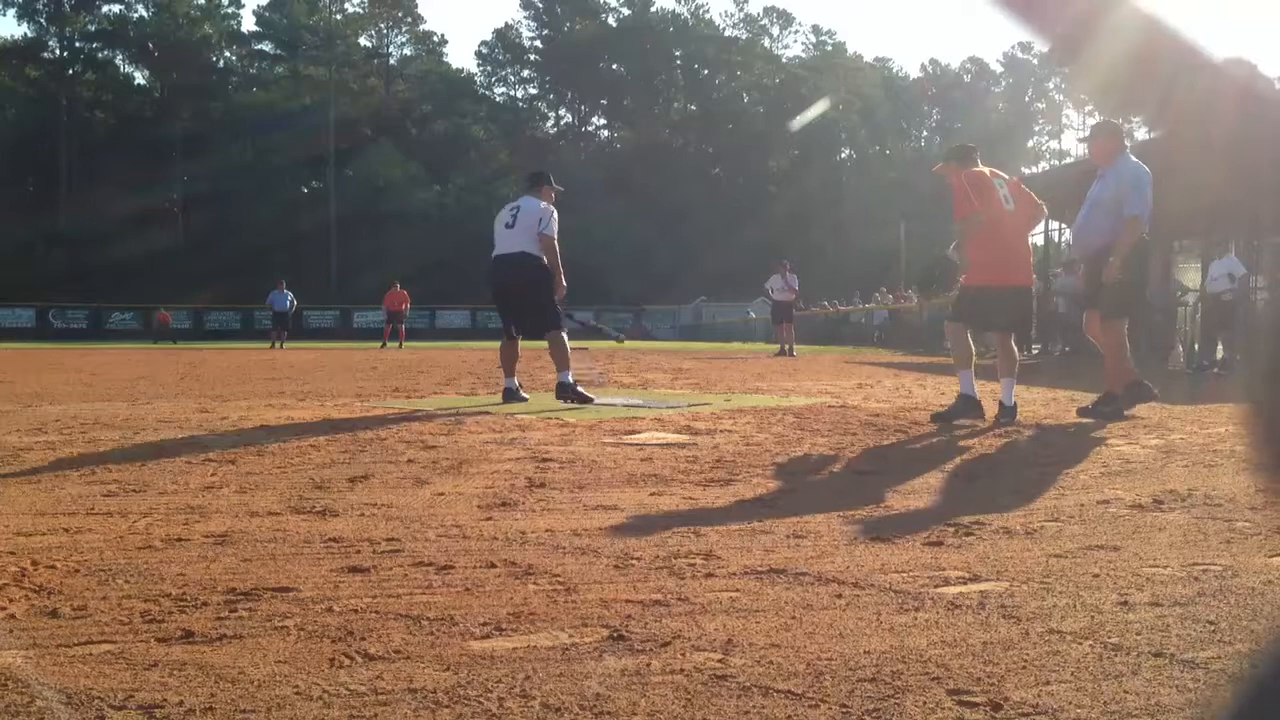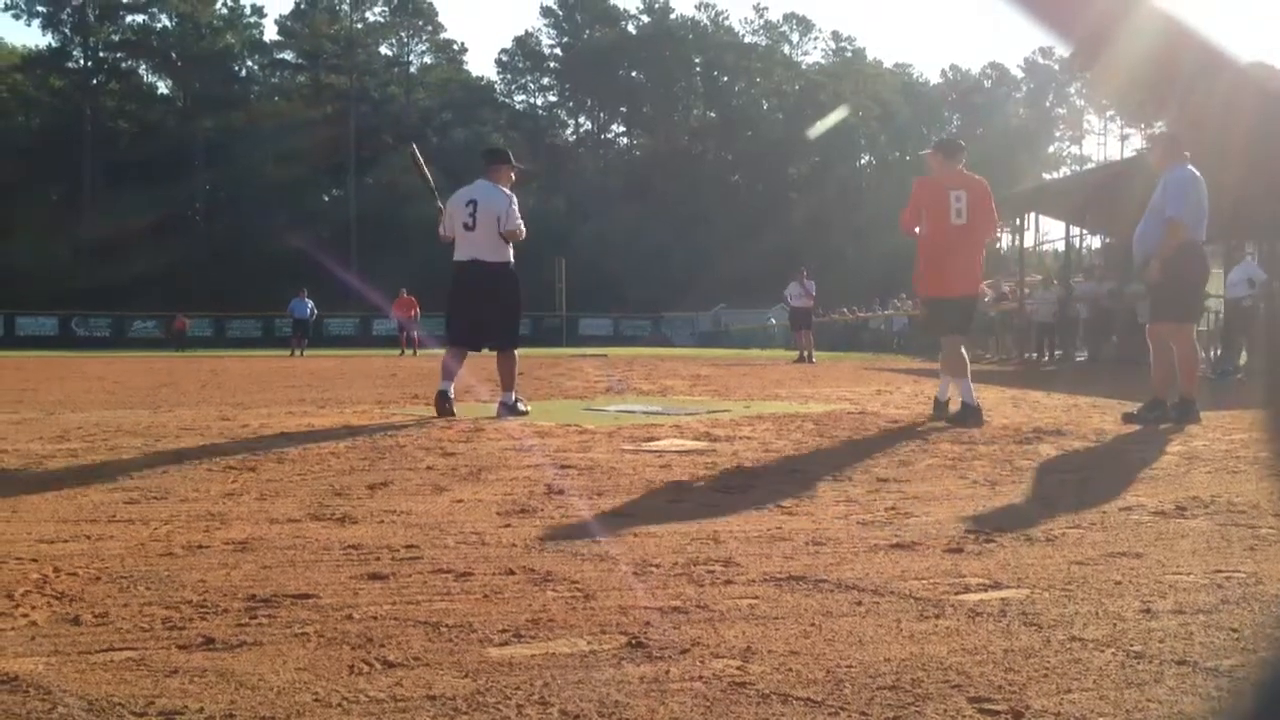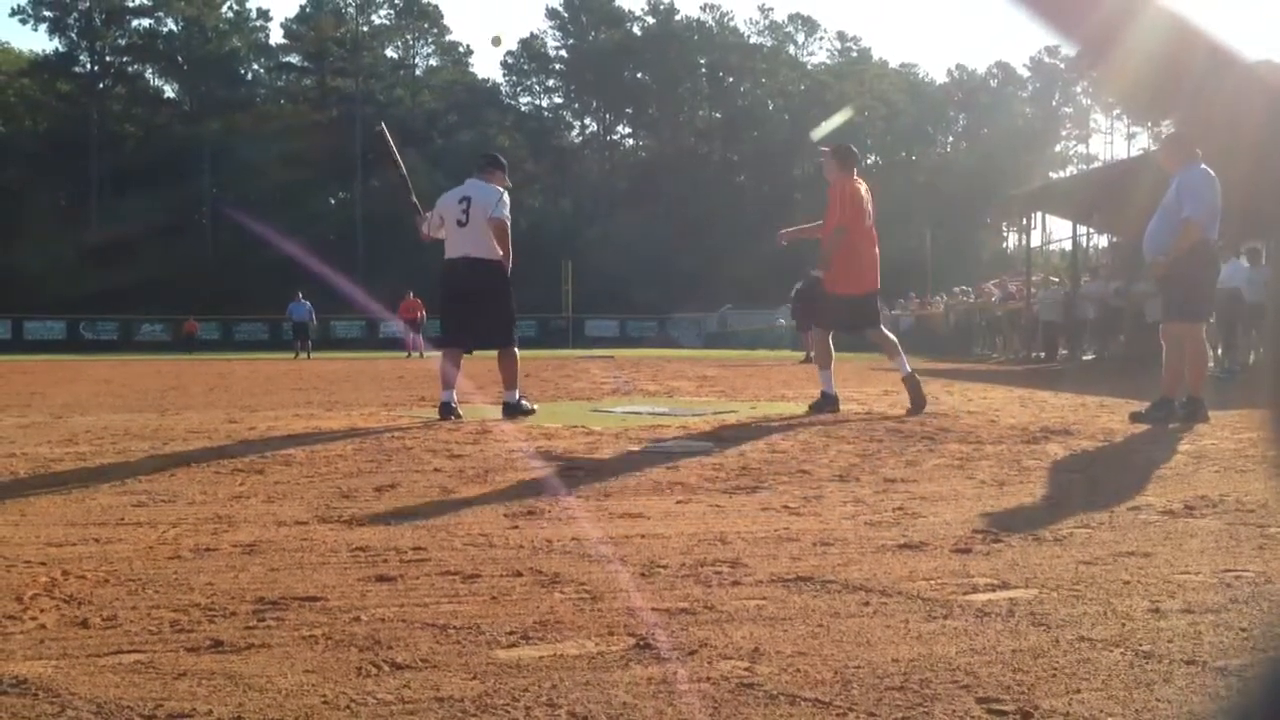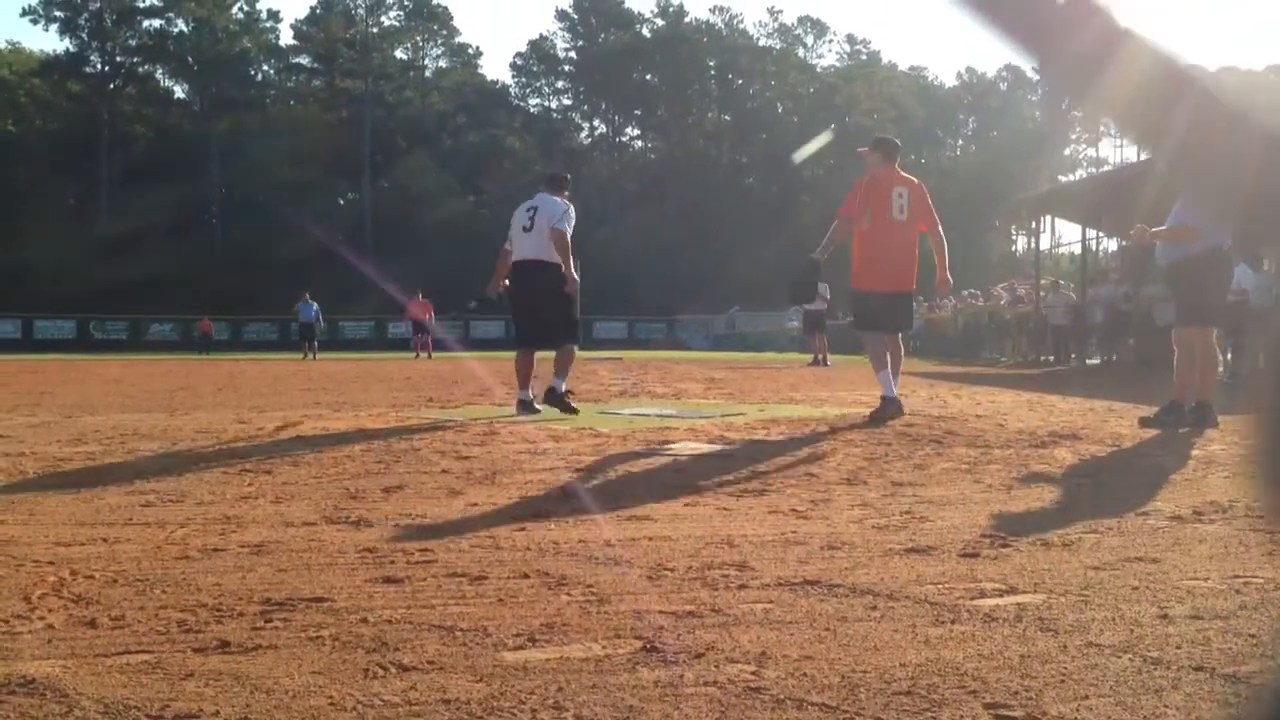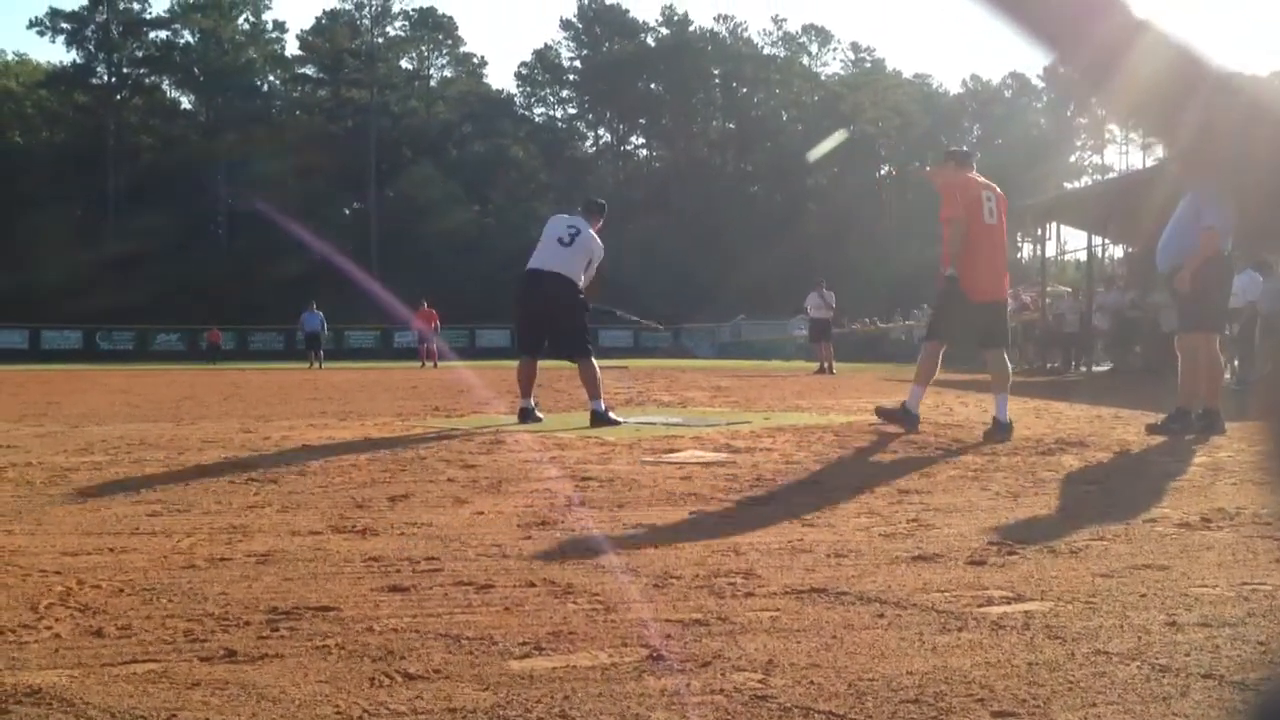
dt=1s
person 1, frame 1
left shoulder: (965, 179)
right shoulder: (1005, 178)
left elbow: (974, 219)
right elbow: (1038, 212)
left wrist: (959, 245)
left hip: (987, 271)
right hip: (1019, 271)
left knee: (956, 326)
right knee: (1002, 336)
left ankle: (968, 398)
right ankle: (1007, 404)
person 1, frame 2
left shoulder: (926, 185)
right shoulder: (979, 186)
left elbow: (907, 226)
right elbow: (990, 230)
left hip: (937, 276)
right hip: (968, 277)
left knee: (950, 340)
right knee: (954, 337)
left ankle: (970, 405)
right ankle: (943, 399)
person 1, frame 3
left shoulder: (842, 189)
right shoulder: (859, 187)
left elbow: (837, 233)
left wrist: (822, 268)
right wrist: (794, 233)
left hip: (843, 278)
right hip: (866, 276)
left knee: (821, 332)
right knee: (876, 330)
left ankle: (828, 396)
right ankle: (907, 375)
person 1, frame 4
left shoulder: (868, 183)
right shoulder: (915, 187)
left elbow: (845, 224)
right elbow: (935, 231)
left wrist: (820, 253)
right wrist: (943, 270)
left hip: (871, 276)
right hip: (903, 277)
left knee: (870, 336)
right knee: (893, 336)
left ankle: (890, 397)
right ankle: (890, 396)
person 1, frame 5
left shoulder: (954, 185)
right shoulder: (995, 191)
left elbow: (958, 226)
left wrist: (951, 270)
left hip: (963, 282)
right hip: (995, 285)
left knee: (934, 344)
right knee: (995, 351)
left ankle: (910, 410)
right ankle: (1002, 419)
person 2, frame 1
left shoulder: (1132, 172)
right shoulder: (1106, 174)
left elbow: (1134, 221)
left wrist: (1116, 260)
right wrist: (1086, 263)
left hip: (1121, 260)
right hip: (1100, 260)
left knee: (1111, 328)
right knee: (1094, 326)
left ankle: (1112, 398)
right ankle: (1134, 384)
person 2, frame 2
left shoulder: (1180, 177)
right shoulder: (1175, 178)
left elbow: (1178, 225)
left wrist: (1157, 261)
right wrist: (1156, 263)
left hip: (1177, 264)
right hip: (1172, 266)
left knee: (1174, 334)
right knee: (1165, 335)
left ankle: (1178, 404)
right ankle: (1167, 403)
person 2, frame 3
left shoulder: (1195, 176)
right shoulder: (1185, 179)
left elbow: (1194, 225)
left wrist: (1167, 258)
right wrist: (1165, 261)
left hip: (1189, 264)
right hip: (1178, 266)
left knee: (1188, 332)
right knee: (1172, 334)
left ankle: (1194, 403)
right ankle: (1168, 402)
person 2, frame 4
right shoulder: (1194, 194)
left elbow: (1191, 230)
left wrist: (1150, 235)
right wrist: (1152, 235)
left hip: (1204, 264)
right hip: (1188, 271)
left knee: (1198, 337)
right knee: (1184, 339)
left ankle: (1202, 410)
right ankle: (1188, 408)
person 2, frame 5
left shoulder: (1208, 191)
right shoulder: (1198, 195)
left elbow: (1213, 234)
left wrist: (1188, 269)
left hip: (1202, 274)
right hip: (1193, 273)
left knee: (1192, 343)
right knee: (1200, 343)
left ankle: (1186, 414)
right ankle: (1210, 415)
person 3, frame 1
left shoulder: (505, 211)
right shoulder: (545, 209)
right elbow: (548, 242)
right wrist: (559, 278)
left hip: (499, 269)
right hip: (528, 267)
left knee: (511, 332)
right knee: (553, 327)
left ankle: (510, 387)
right ankle: (565, 382)
person 3, frame 2
left shoulder: (457, 197)
right shoulder: (504, 197)
left elbow: (445, 236)
right elbow: (513, 233)
right wrist: (521, 230)
left hip: (463, 272)
right hip: (497, 273)
left knee: (458, 339)
right knee: (506, 342)
left ankle: (445, 390)
right ankle: (508, 401)
person 3, frame 3
left shoulder: (447, 198)
right shoulder: (495, 194)
left elbow: (428, 233)
right elbow: (499, 225)
left wrist: (424, 220)
right wrist: (507, 258)
left hip: (454, 272)
right hip: (489, 271)
left knee: (453, 342)
right knee: (505, 340)
left ankle: (447, 400)
right ankle: (512, 400)
person 3, frame 4
left shoulder: (522, 210)
right shoulder: (563, 207)
left elbow: (508, 250)
right elbow: (559, 235)
left wrist: (498, 279)
right wrist: (570, 271)
left hip: (521, 273)
right hip: (549, 273)
left knee: (526, 341)
right knee: (566, 336)
left ankle: (524, 398)
right ankle: (557, 389)
person 3, frame 5
left shoulder: (556, 220)
right shoulder: (595, 244)
right elbow: (583, 280)
right wrist: (578, 293)
left hip: (533, 282)
right hip: (564, 288)
left knee: (529, 350)
right knee: (583, 352)
left ankle: (526, 407)
right ankle: (598, 410)
